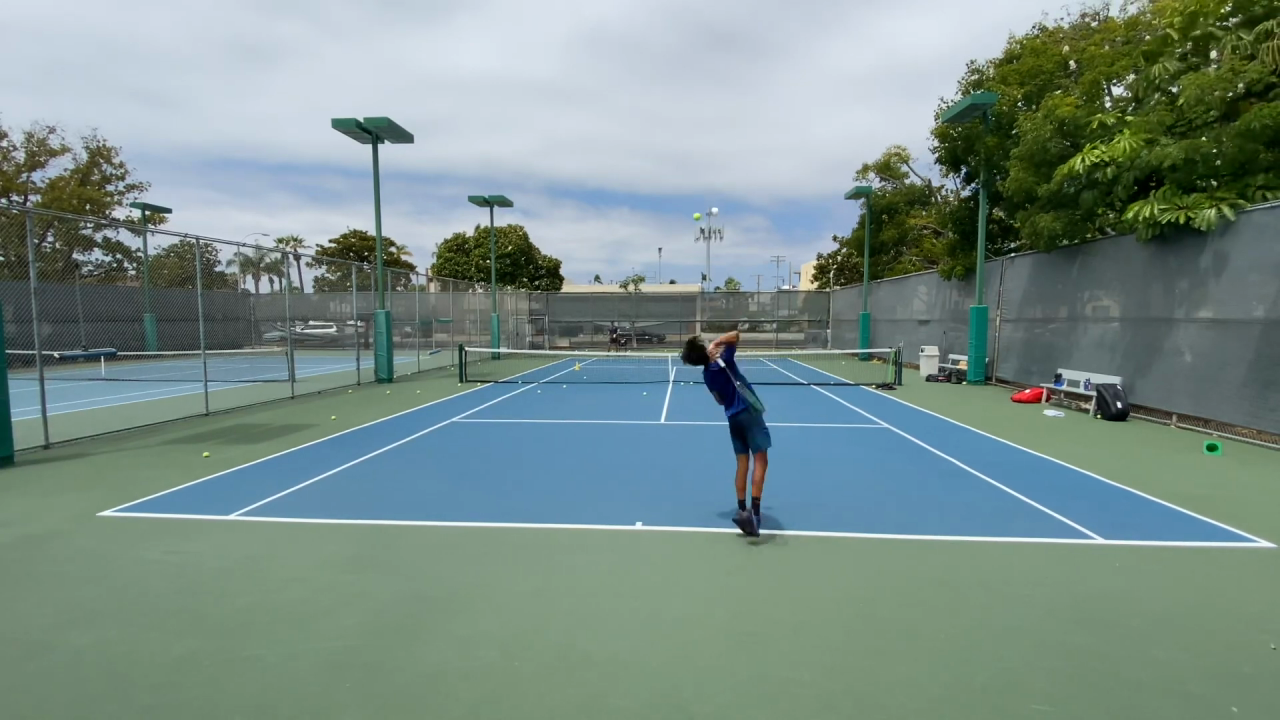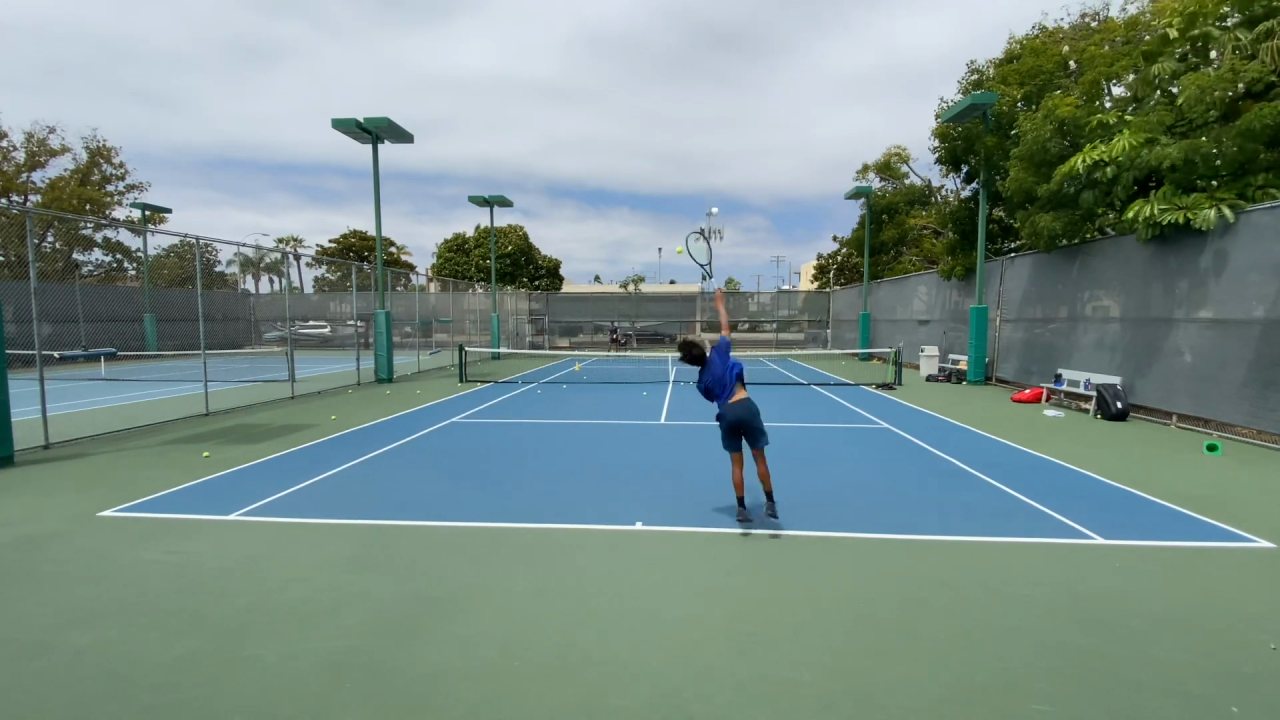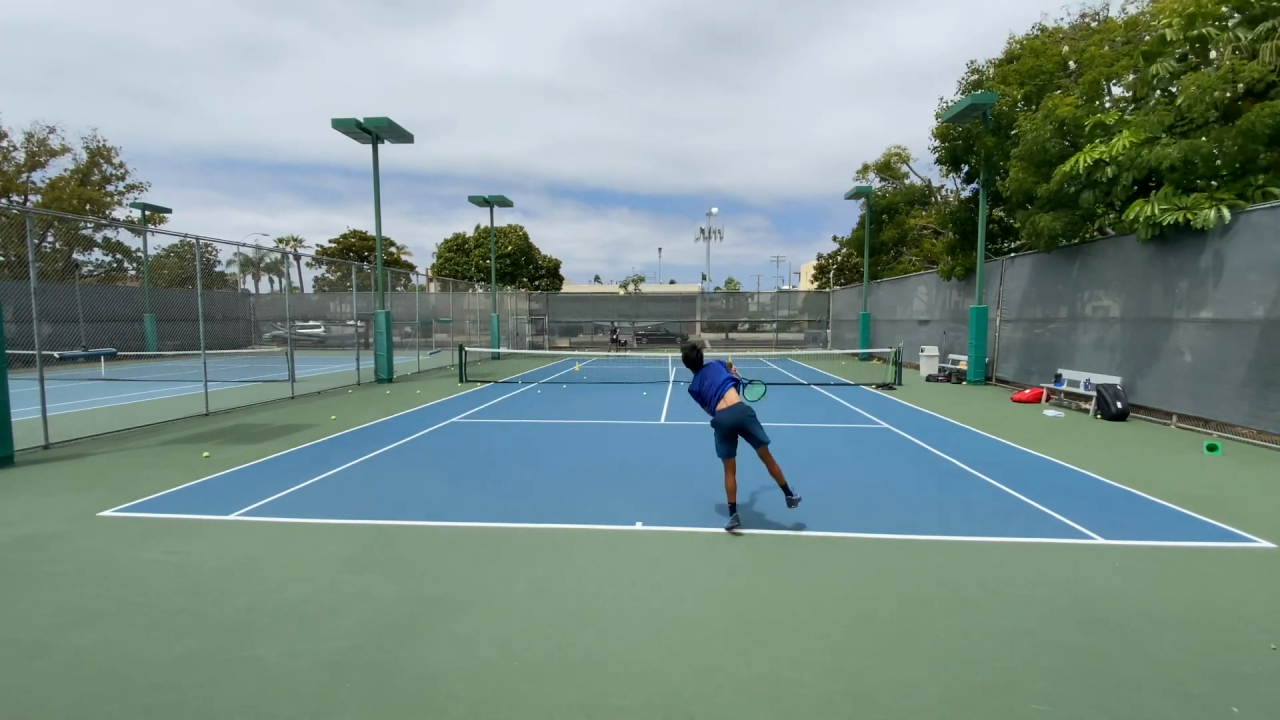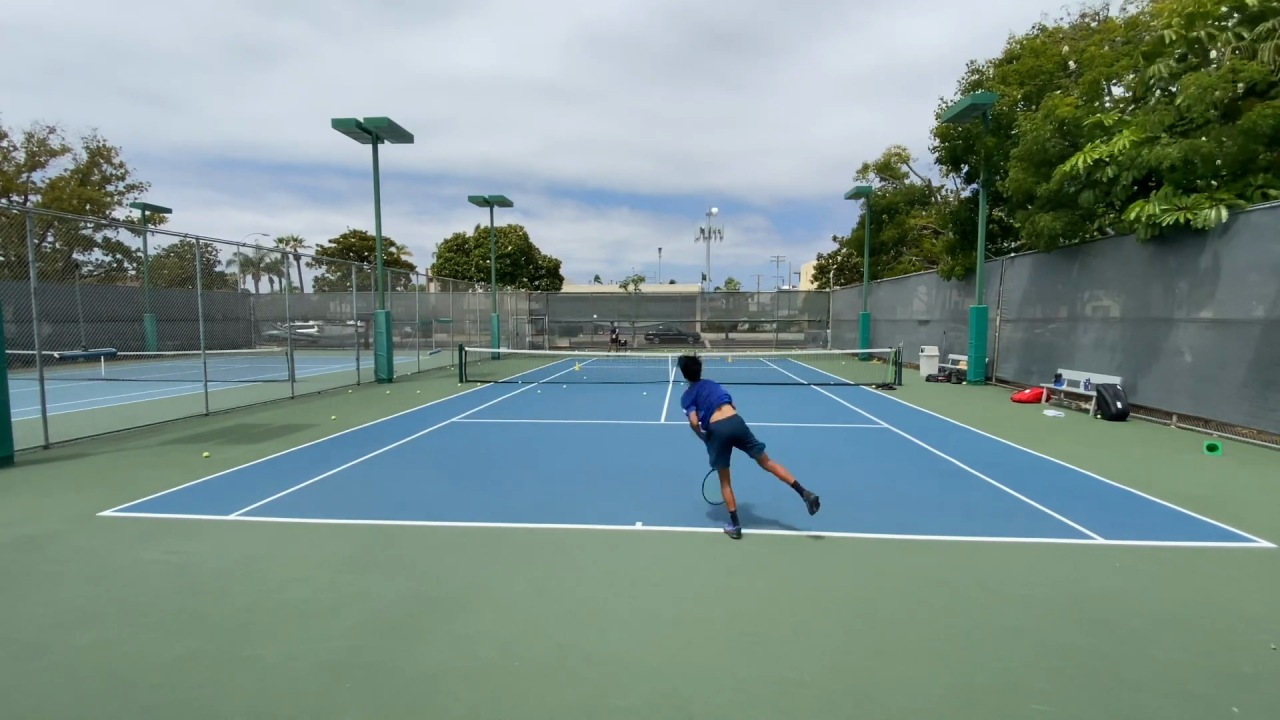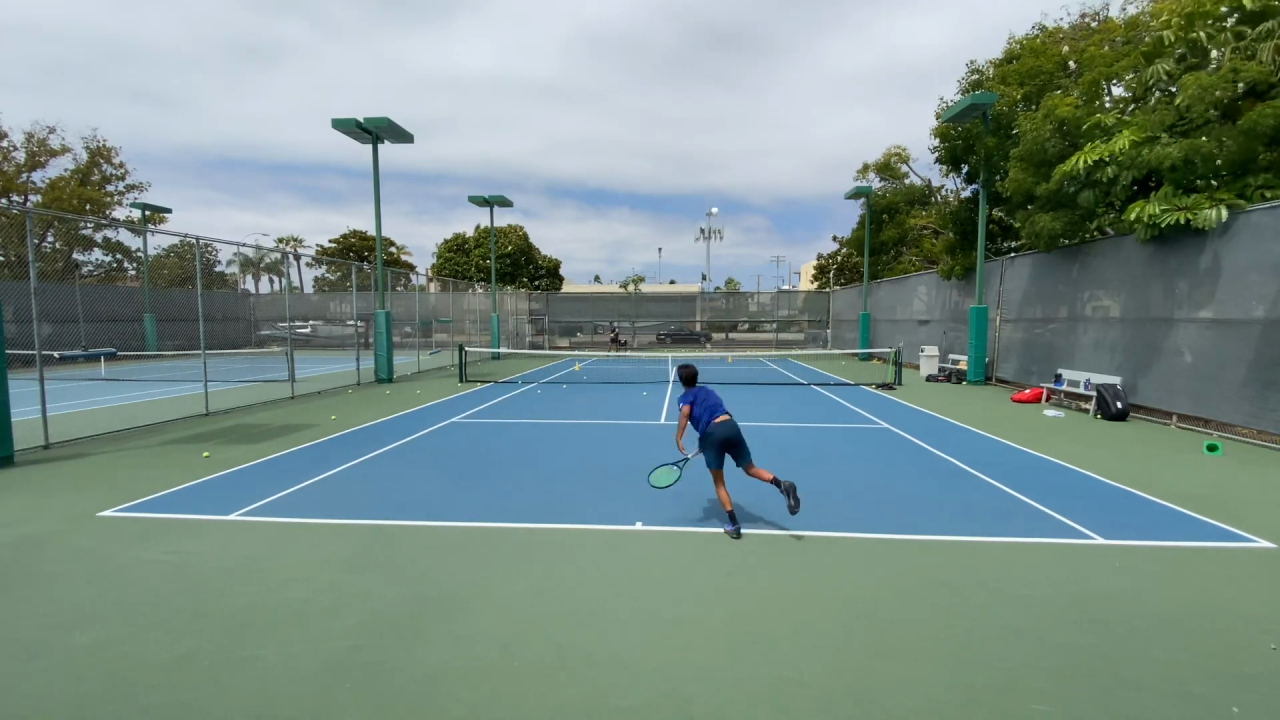
dt=0.1s
person 1, frame 1
left shoulder: (707, 373)
right shoulder: (720, 364)
right elbow: (735, 336)
left hip: (733, 417)
right hip: (748, 413)
left knee: (742, 464)
right knee: (760, 462)
left ankle: (741, 510)
right ankle: (755, 512)
person 1, frame 2
left shoulder: (702, 383)
right shoulder: (717, 355)
right elbow: (725, 328)
right wrist: (720, 304)
left hip: (727, 415)
right hip: (745, 409)
left knee: (737, 464)
right knee: (759, 460)
left ankle: (741, 509)
right ankle: (769, 502)
person 1, frame 3
left shoulder: (693, 387)
right shoulder: (715, 365)
left elbow: (710, 410)
right elbow: (732, 369)
right wrist: (735, 375)
left hip: (721, 419)
right hip: (741, 412)
left knee: (729, 470)
right knee: (766, 455)
left ankle: (733, 516)
right ankle: (789, 495)
person 1, frame 4
left shoulder: (687, 396)
right shoulder: (711, 384)
left elbow: (694, 422)
left wrist: (703, 437)
left hip: (715, 432)
right hip: (736, 423)
left knee: (724, 480)
right knee: (767, 463)
left ankle: (734, 524)
right ankle: (804, 494)
person 1, frame 5
left shoulder: (685, 397)
right shoulder: (707, 391)
left elbow: (685, 412)
left wrist: (678, 439)
left hip: (711, 436)
right hip: (732, 427)
left knee: (719, 482)
right knee: (751, 470)
left ankle: (733, 524)
right ankle: (782, 485)
